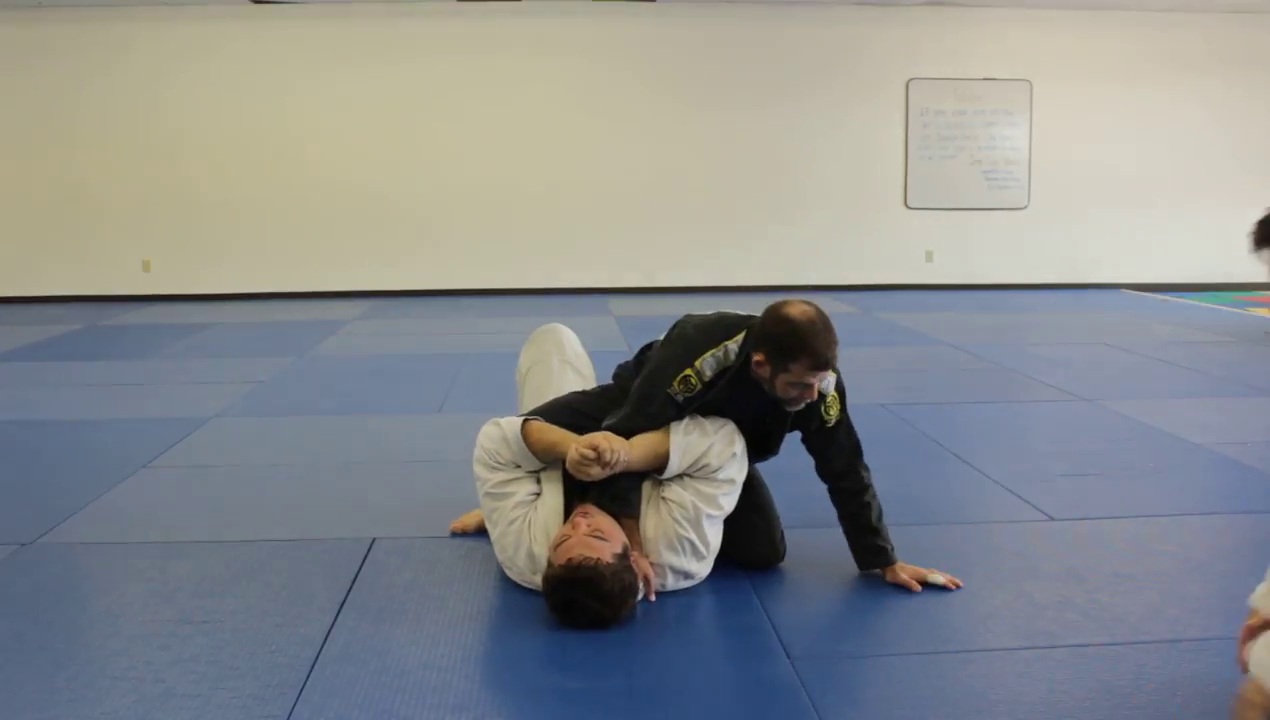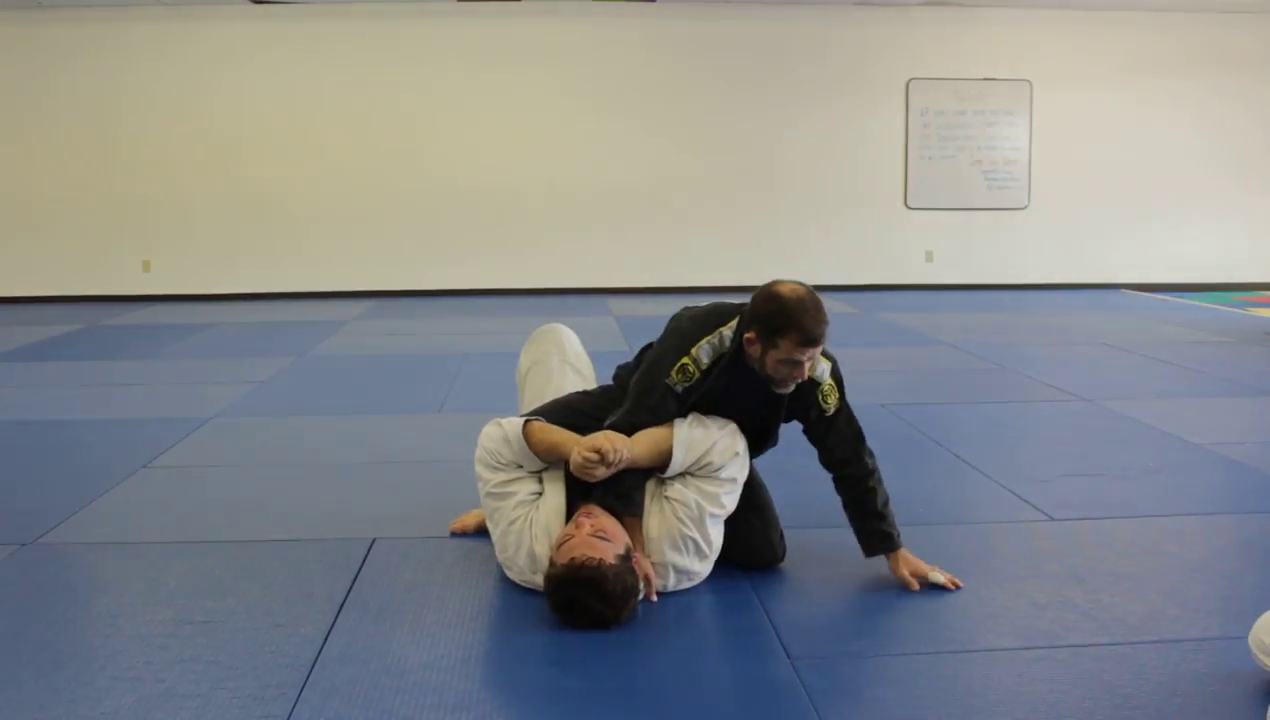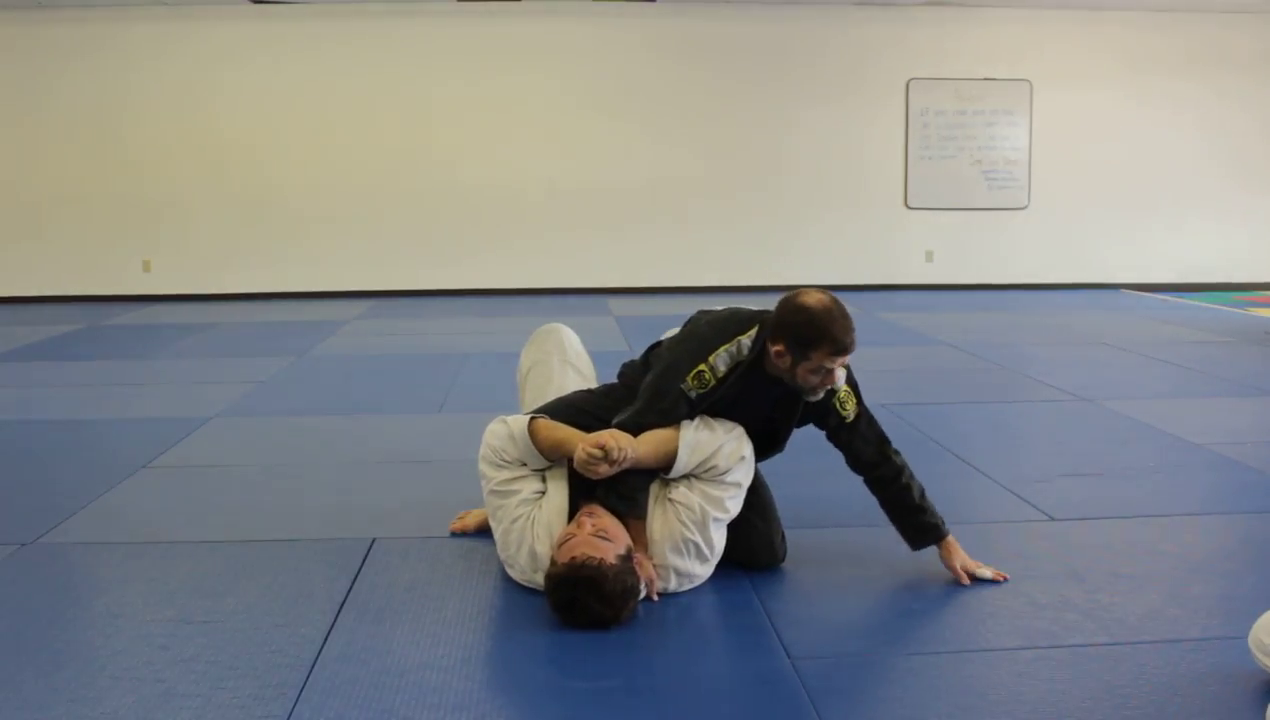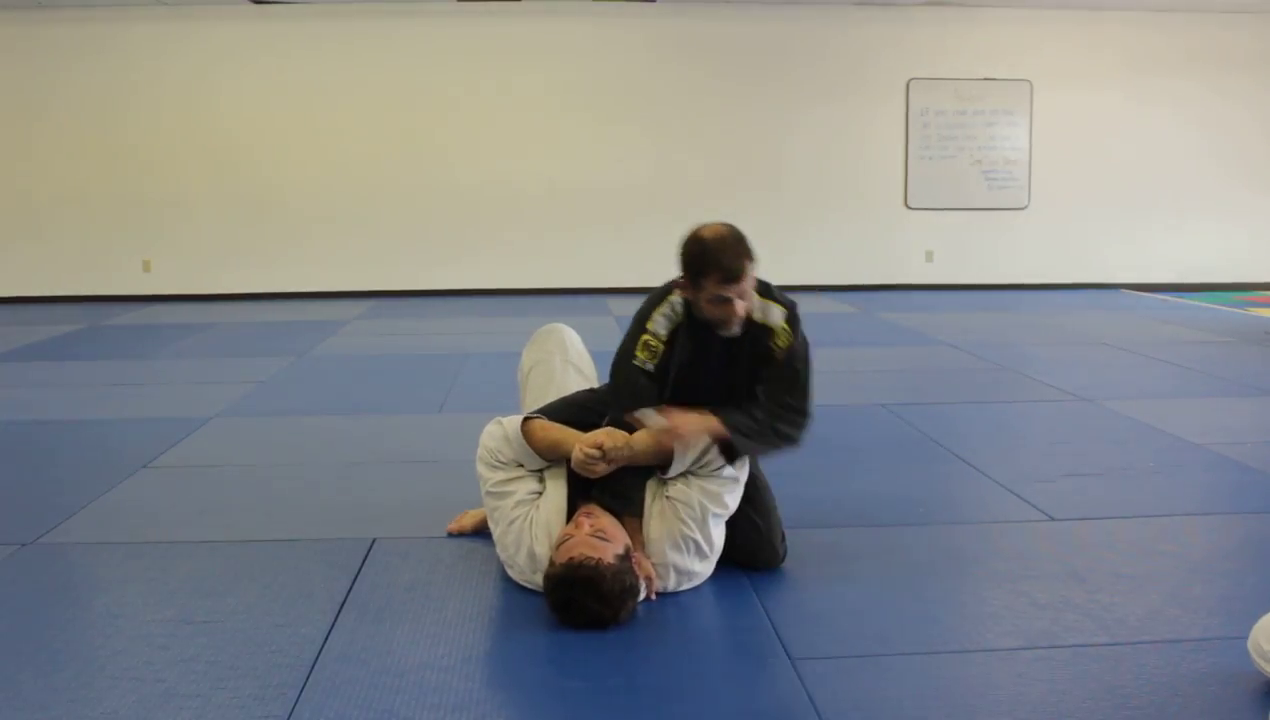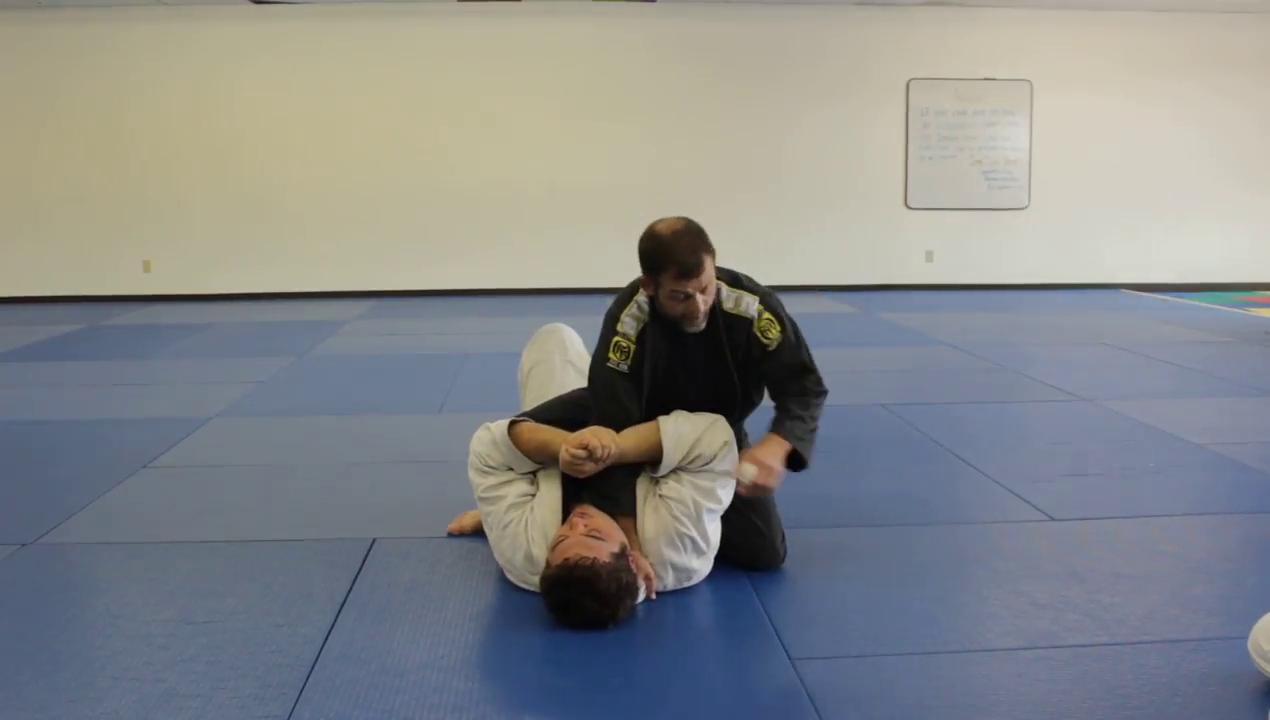
dt=0.5s
person 1, frame 1
left shoulder: (818, 384)
right shoulder: (696, 351)
left elbow: (846, 474)
right elbow: (627, 443)
left wrist: (886, 561)
right hip: (640, 412)
left knee: (763, 552)
person 1, frame 2
left shoulder: (816, 373)
right shoulder: (691, 343)
left elbow: (850, 460)
right elbow: (630, 438)
left wrist: (893, 550)
right hip: (641, 414)
left knee: (763, 552)
person 1, frame 3
left shoulder: (830, 382)
right shoulder: (709, 345)
left elbow: (878, 459)
right elbow: (638, 438)
left wrist: (942, 541)
right hip: (643, 411)
left knee: (763, 553)
person 1, frame 4
left shoulder: (776, 318)
right shoulder: (658, 319)
left elbow: (788, 417)
right elbow: (626, 427)
left wrist: (709, 424)
left hip: (719, 443)
right hip: (649, 420)
left knee: (764, 552)
person 1, frame 5
left shoulder: (751, 306)
right shoulder: (627, 320)
left elbow: (804, 387)
right elbow: (615, 429)
left wrist: (777, 443)
left knee: (764, 553)
person 2, frame 1
left shoulder: (523, 551)
right shoulder: (680, 556)
left elbow: (495, 441)
right elbow: (723, 441)
left wrist: (572, 446)
right wrist: (623, 458)
left knee: (553, 337)
person 2, frame 2
left shoulder: (525, 553)
right shoulder: (682, 555)
left elbow: (497, 441)
right elbow: (723, 442)
left wrist: (574, 448)
right wrist: (626, 454)
left knee: (553, 337)
person 2, frame 3
left shoulder: (527, 551)
right shoulder: (681, 555)
left elbow: (501, 440)
right elbow: (730, 446)
left wrist: (579, 444)
right wrist: (631, 454)
left knee: (553, 337)
person 2, frame 4
left shoulder: (526, 550)
right shoulder: (682, 558)
left elbow: (498, 442)
left wrist: (576, 444)
right wrist: (627, 452)
right hip: (647, 471)
left knee: (556, 338)
person 2, frame 5
left shoulder: (523, 552)
right shoulder: (679, 552)
left elbow: (489, 445)
right elbow: (712, 437)
left wrist: (563, 444)
right wrist: (617, 450)
left hip: (554, 478)
left knee: (555, 338)
